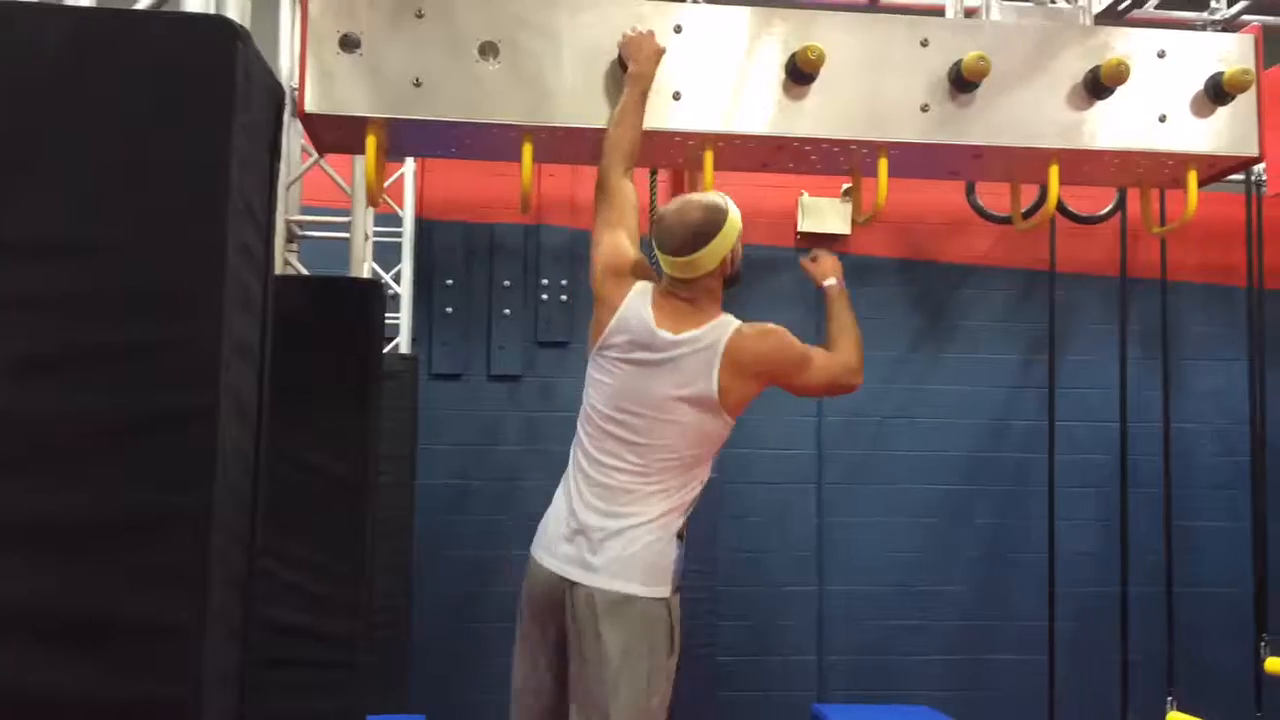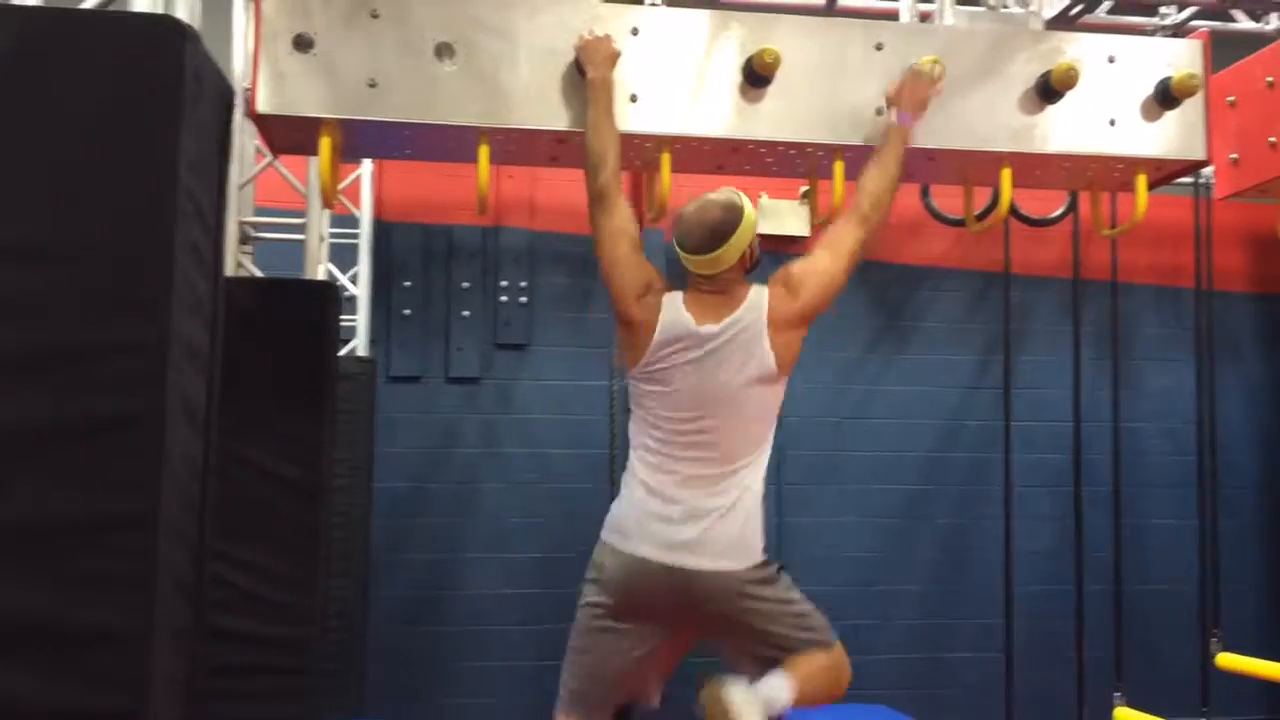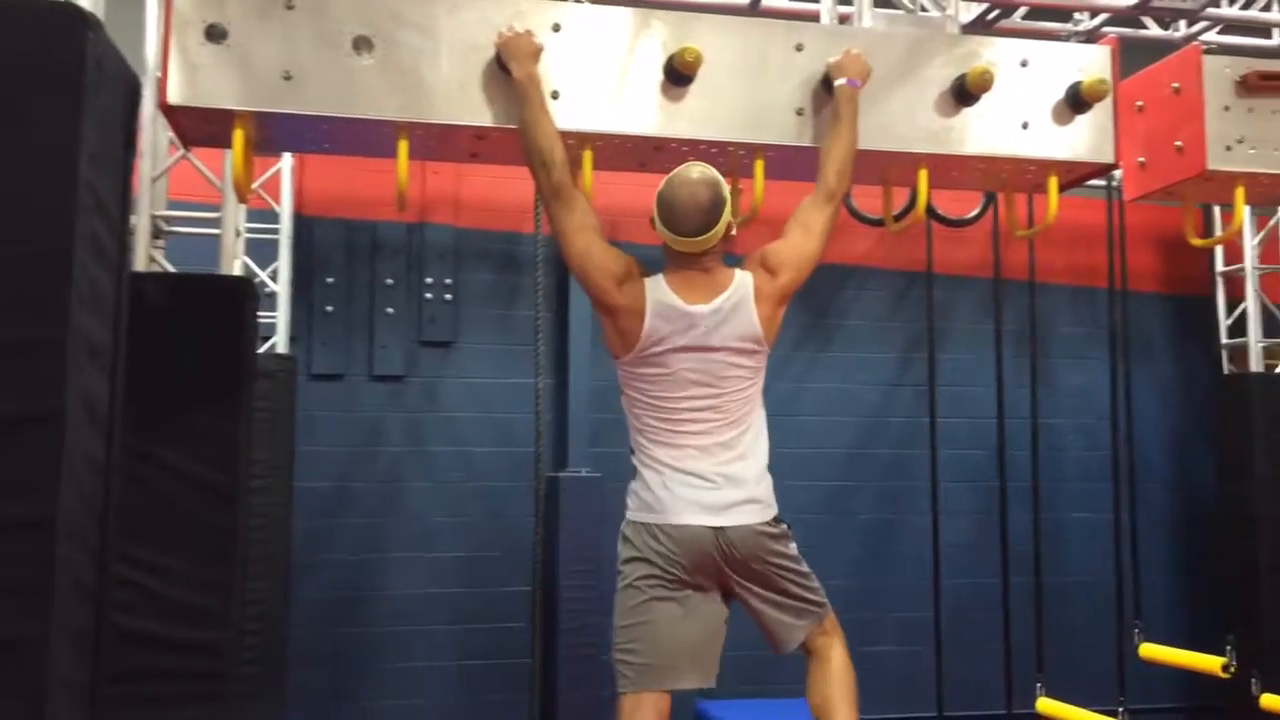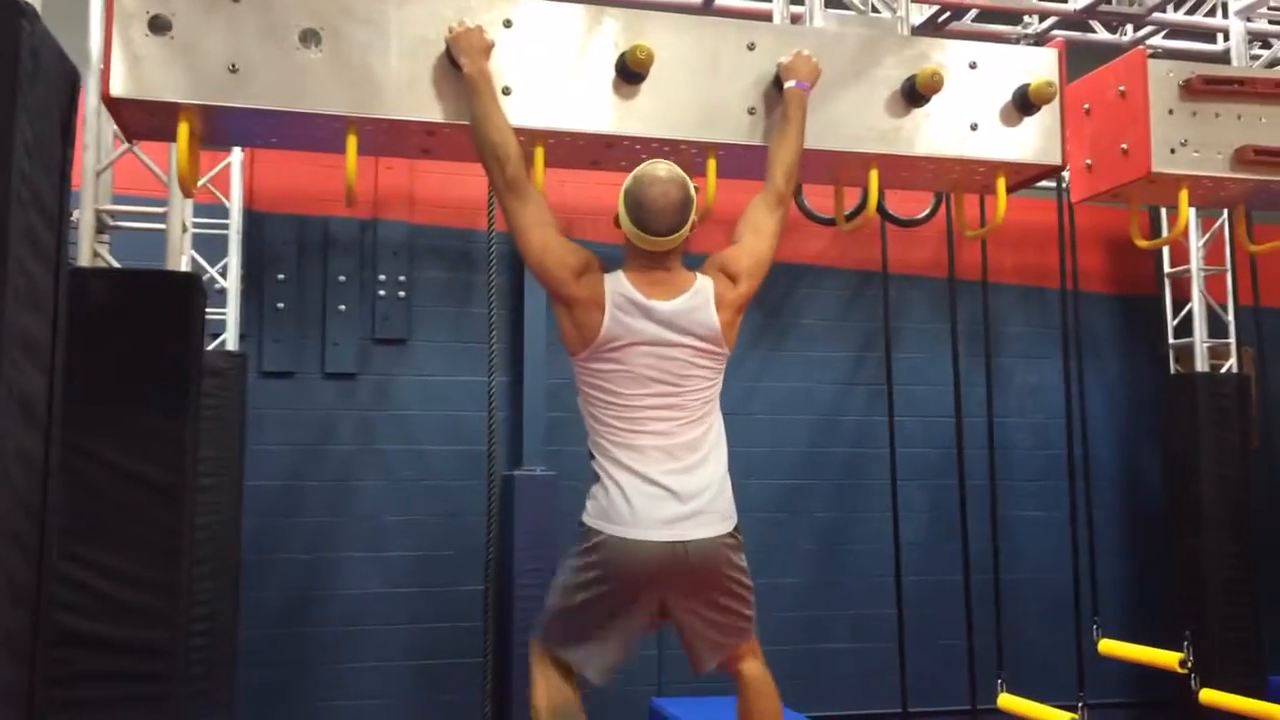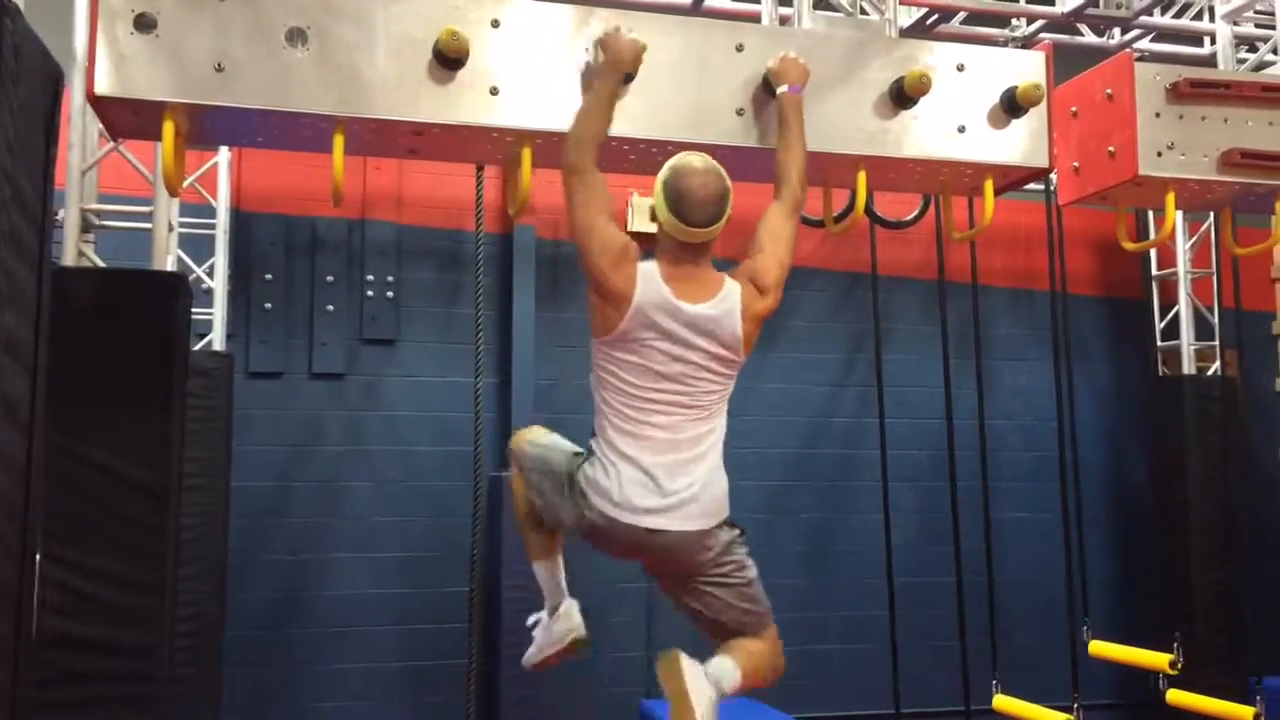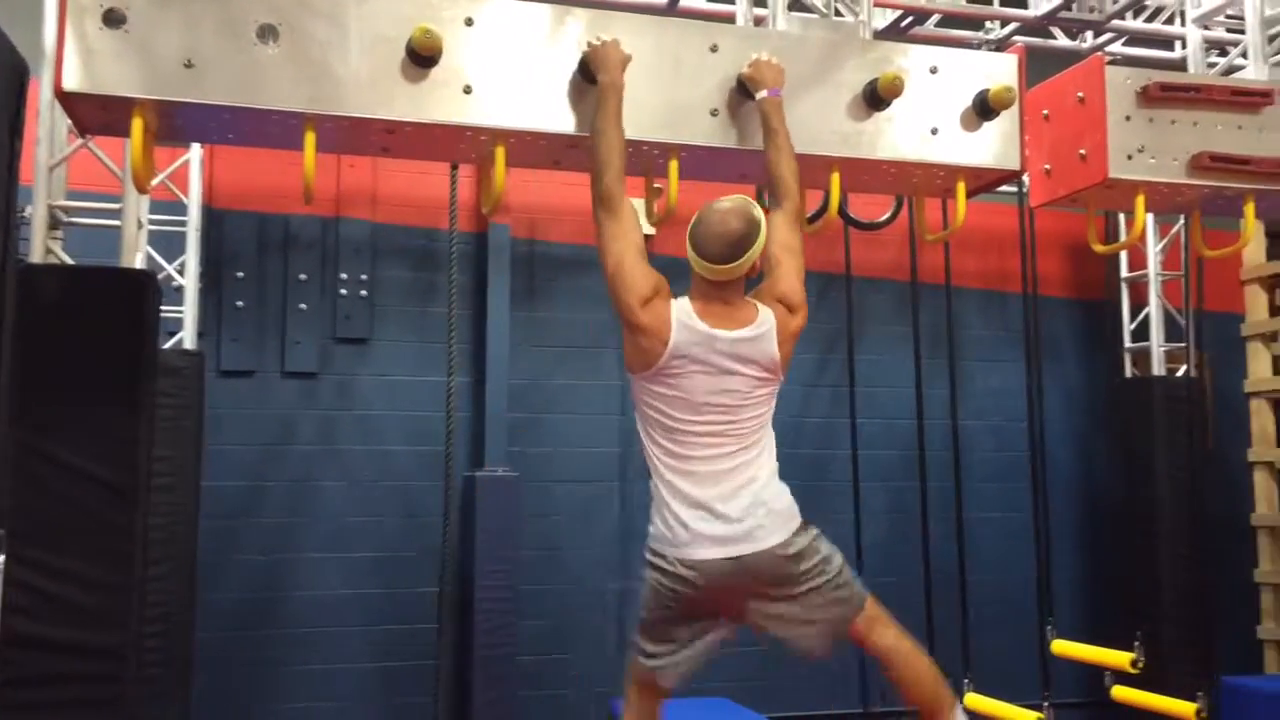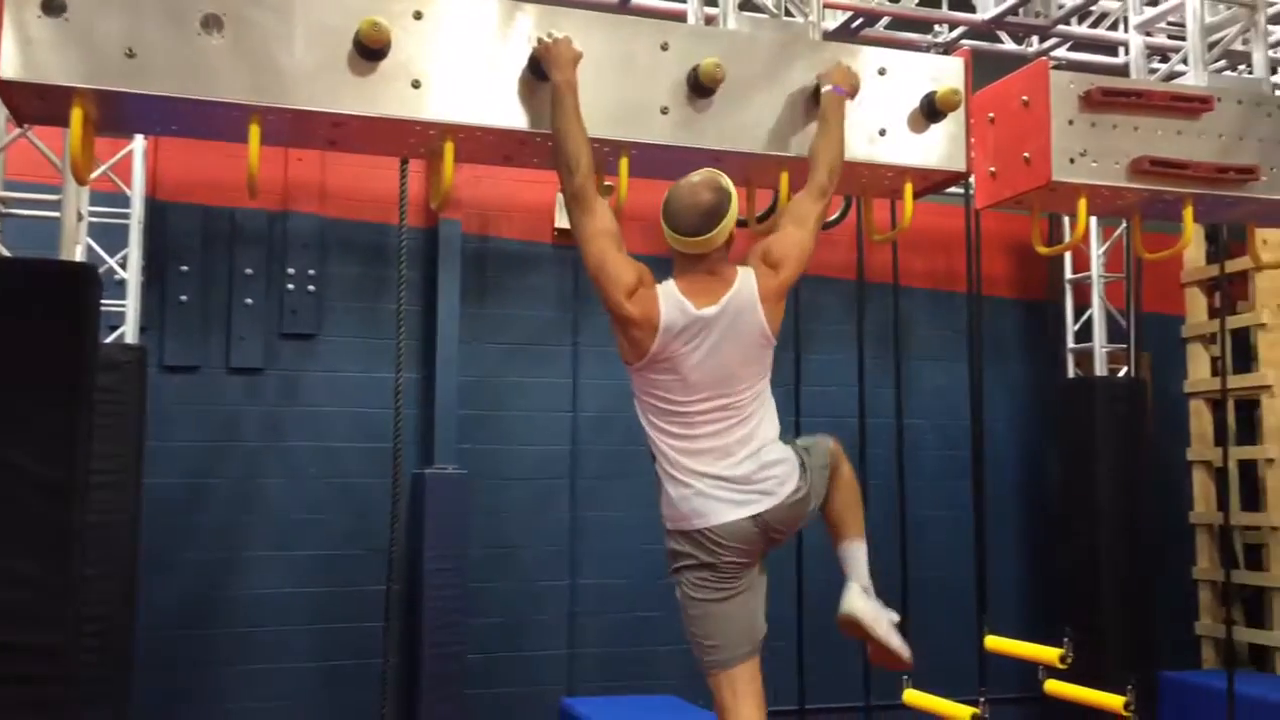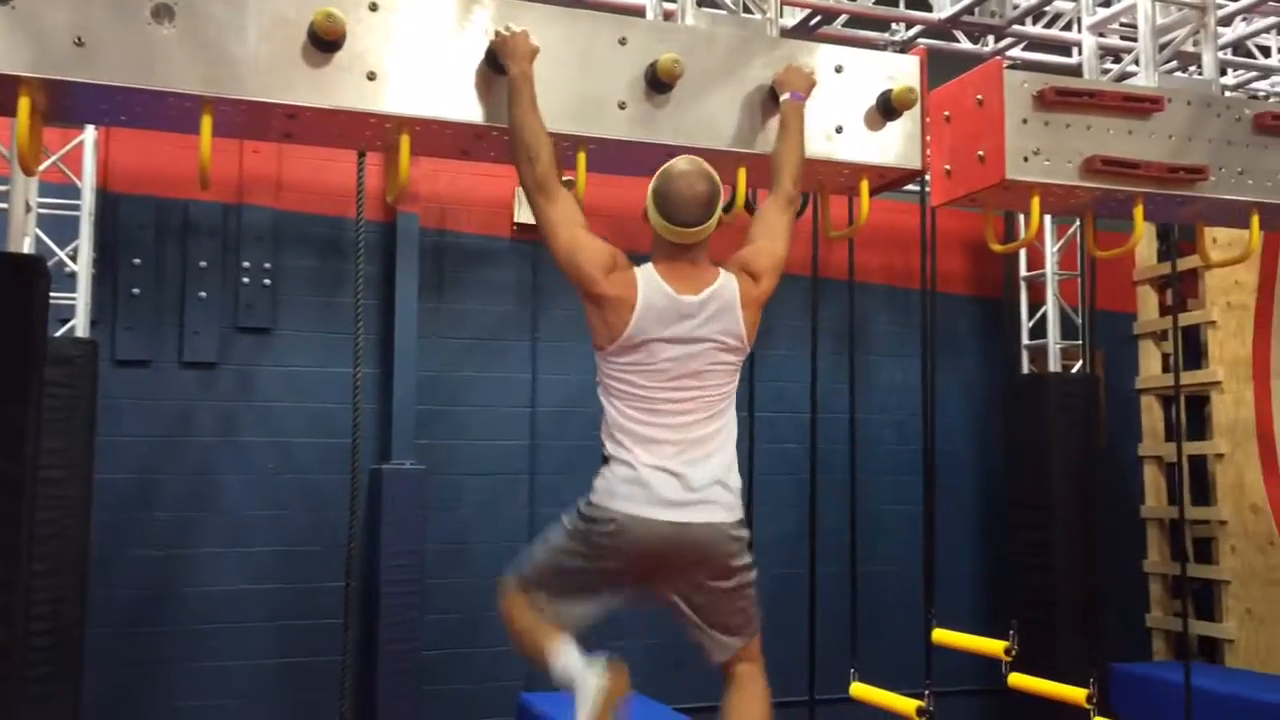
dt=0.4s
person 1, frame 1
left shoulder: (618, 298)
right shoulder: (749, 351)
left elbow: (612, 177)
right elbow: (847, 369)
left wrist: (640, 74)
right wrist: (833, 285)
left hip: (552, 563)
right hip: (630, 585)
person 1, frame 2
left shoulder: (644, 313)
right shoulder: (782, 312)
left elbow: (604, 190)
right elbow: (864, 213)
left wrist: (598, 80)
right wrist: (902, 117)
left hip: (628, 557)
right hip: (726, 568)
person 1, frame 3
left shoulder: (626, 298)
right shoulder: (764, 290)
left elbow: (557, 186)
right elbow: (829, 191)
left wrist: (525, 76)
right wrist: (847, 89)
left hip: (662, 531)
right hip: (752, 525)
right knee: (825, 640)
person 1, frame 4
left shoulder: (585, 295)
right shoulder: (726, 292)
left elbow: (511, 180)
right elbow: (777, 193)
left wrist: (475, 69)
right wrist: (797, 91)
left hip: (620, 538)
right hip: (710, 535)
left knee: (551, 659)
right knee: (746, 663)
person 1, frame 5
left shoulder: (621, 282)
right shoulder: (754, 298)
left elbow: (579, 167)
right elbow: (790, 197)
left wrist: (611, 71)
right wrist: (791, 95)
left hip: (605, 510)
right hip: (700, 529)
left knee: (529, 451)
right knee: (762, 650)
left ankle: (561, 610)
person 1, frame 6
left shoulder: (651, 320)
right shoulder: (780, 322)
left elbow: (611, 199)
right elbow: (789, 205)
left wrist: (610, 85)
right wrist: (771, 101)
left hip: (683, 562)
right hip: (775, 546)
right knee: (877, 630)
person 1, frame 7
left shoulder: (638, 307)
right shoulder: (765, 285)
left elbow: (581, 193)
right elbow: (817, 190)
left wrist: (562, 81)
right wrist: (834, 97)
left hip: (703, 529)
right hip: (781, 497)
right knee: (829, 457)
right ankle: (860, 595)
person 1, frame 8
left shoulder: (614, 289)
right shoulder: (747, 290)
left elbow: (541, 186)
right elbow: (785, 195)
left wrist: (518, 73)
right wrist: (792, 101)
left hip: (623, 517)
right hip: (714, 524)
left knee: (520, 600)
